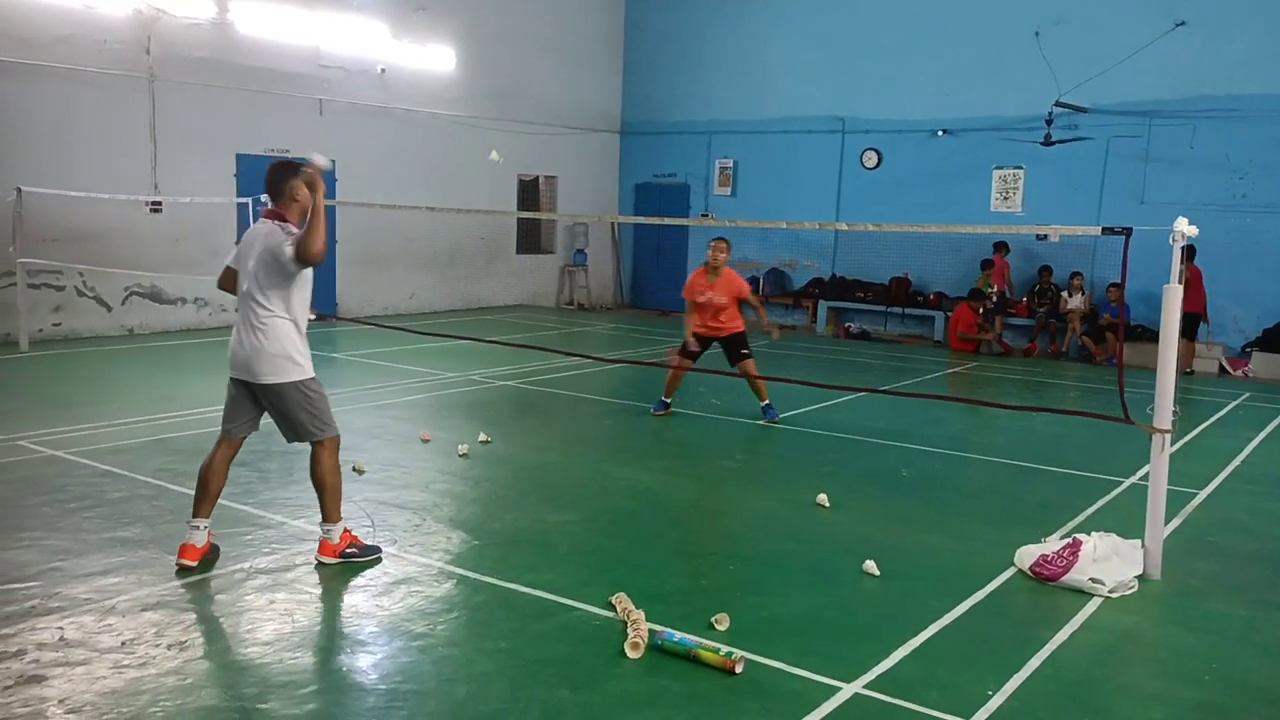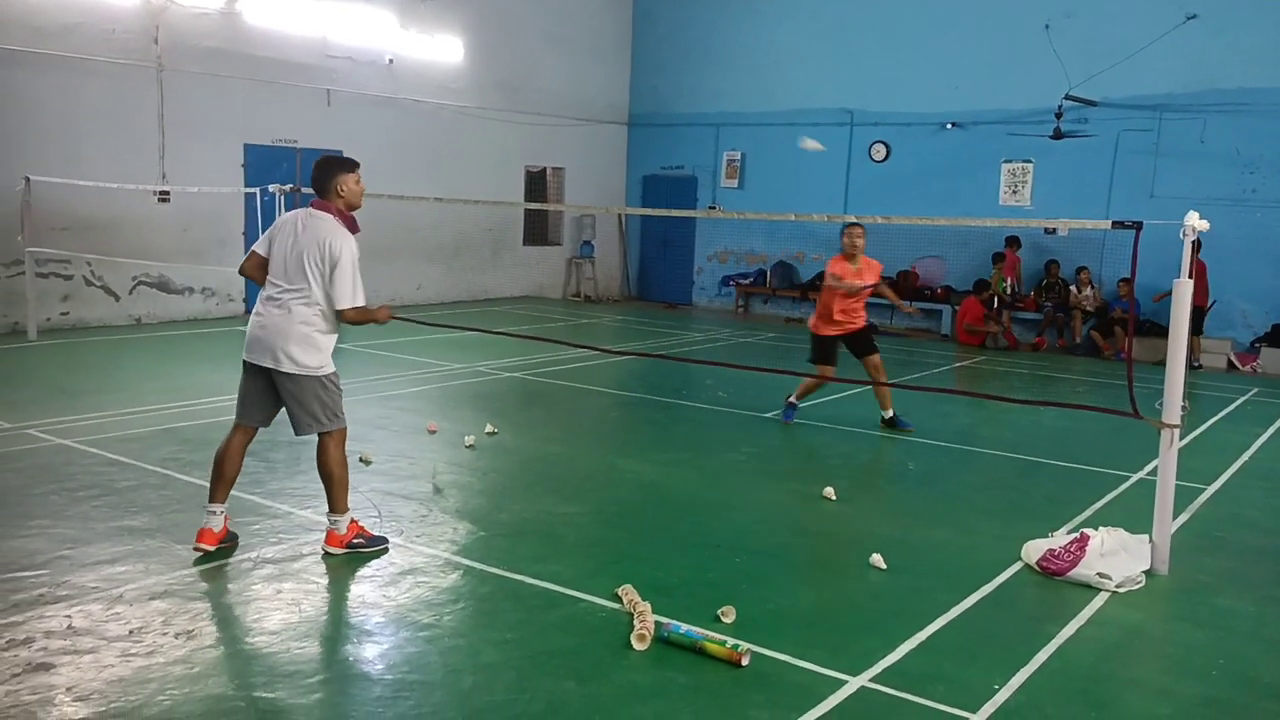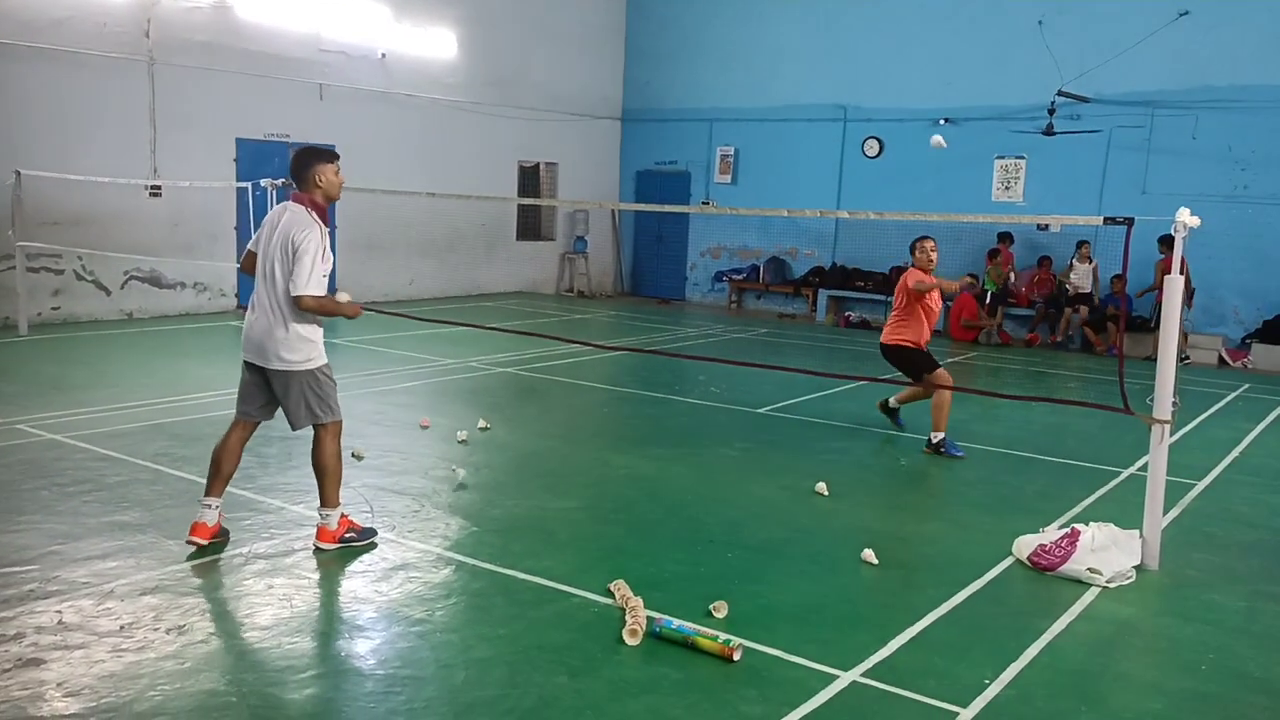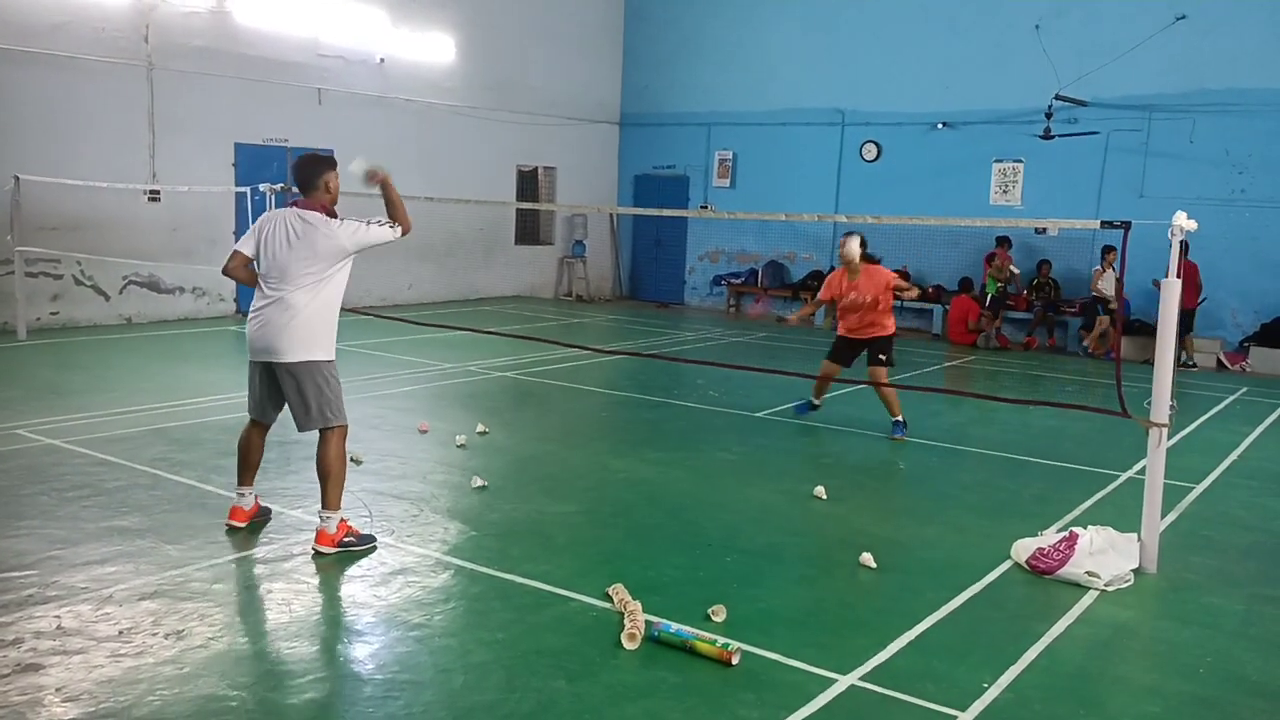
dt=0.5s
person 1, frame 1
left shoulder: (256, 232)
right shoulder: (282, 236)
left elbow: (227, 282)
right elbow: (310, 254)
right wrist: (315, 202)
left hip: (244, 359)
right hip: (281, 363)
left knee: (227, 442)
right knee: (326, 441)
left ankle: (195, 539)
right ankle: (333, 539)
person 1, frame 2
left shoulder: (288, 221)
right shoulder: (340, 240)
left elbow: (249, 268)
right elbow: (348, 312)
right wrist: (376, 314)
left hip: (260, 342)
right hip: (301, 351)
left knee: (243, 430)
right knee: (333, 434)
left ankle: (212, 526)
right ankle: (341, 530)
person 1, frame 3
left shoulder: (279, 215)
right shoulder: (310, 231)
left elbow: (249, 264)
right elbow: (306, 301)
right wrist: (343, 309)
left hip: (259, 341)
right hip: (295, 347)
left knee: (243, 424)
right knee: (329, 427)
left ankle: (207, 520)
right ankle: (332, 524)
person 1, frame 4
left shoulder: (270, 221)
right shoulder: (339, 232)
left elbow: (233, 268)
right elbow: (401, 227)
right wrist: (386, 184)
left hip: (262, 338)
right hip: (303, 346)
left knee: (259, 421)
right knee: (333, 429)
left ankle: (243, 504)
right ankle: (330, 528)
person 2, frame 1
left shoulder: (734, 280)
right shoulder: (696, 278)
left elbow: (756, 304)
right elbow: (690, 311)
left wrist: (768, 325)
right wrist: (689, 335)
left hip: (732, 330)
right hip: (702, 330)
left knee: (750, 370)
right knee: (678, 367)
left ankle: (766, 405)
right ankle: (665, 401)
person 2, frame 2
left shoulder: (872, 266)
right shoulder: (835, 264)
left elbow: (881, 287)
right elbow: (832, 284)
left wrist: (901, 305)
right wrist: (853, 287)
left hip: (856, 324)
right hip: (826, 326)
left knee: (876, 366)
right knee: (823, 376)
left ankle: (889, 416)
right ankle: (793, 401)
person 2, frame 3
left shoulder: (926, 276)
right shoulder: (914, 276)
right elbow: (920, 287)
left wrist: (955, 286)
right wrist: (949, 286)
left hip: (912, 342)
right hip: (901, 343)
left knee: (929, 385)
right knee: (944, 382)
left ankle: (891, 404)
right ankle: (938, 441)
person 2, frame 4
left shoulder: (878, 274)
right shoulder: (835, 279)
left elbow: (909, 289)
right elbow: (815, 305)
left wrist: (911, 292)
right wrist: (796, 317)
left hip: (879, 332)
right hip: (848, 332)
left knee: (879, 379)
right knee: (826, 372)
left ankle: (898, 421)
right ankle: (815, 401)
